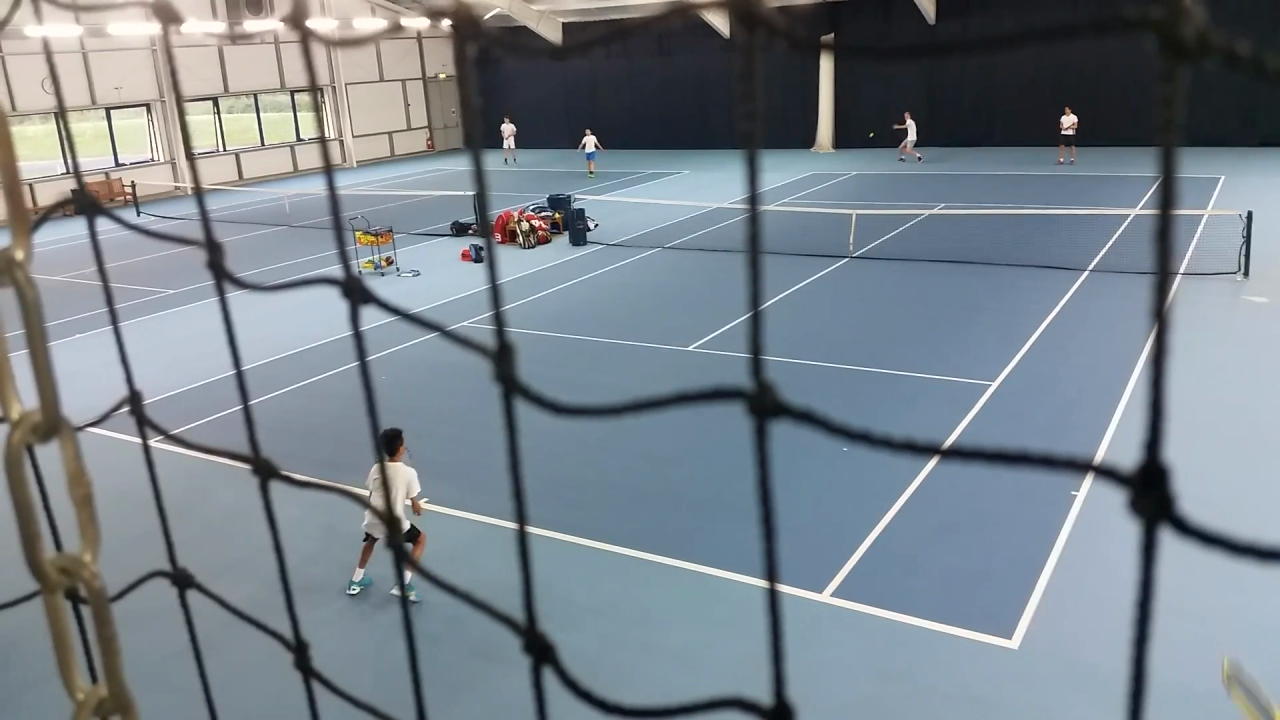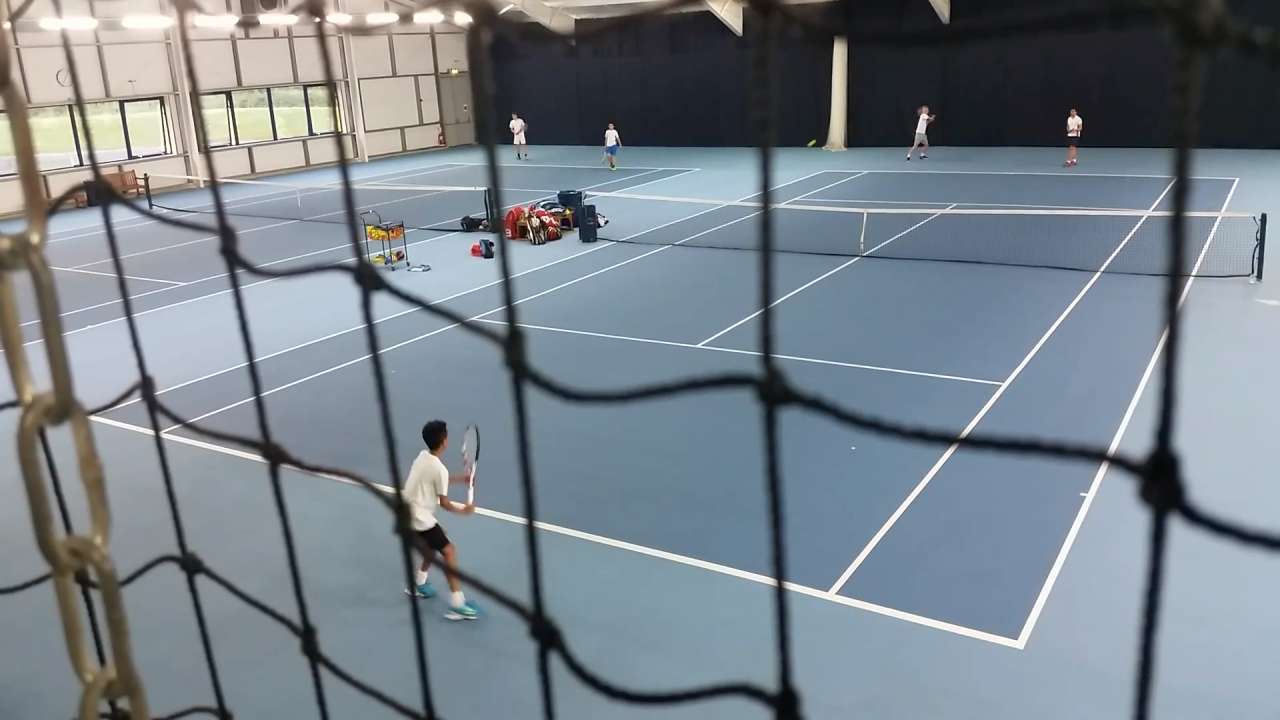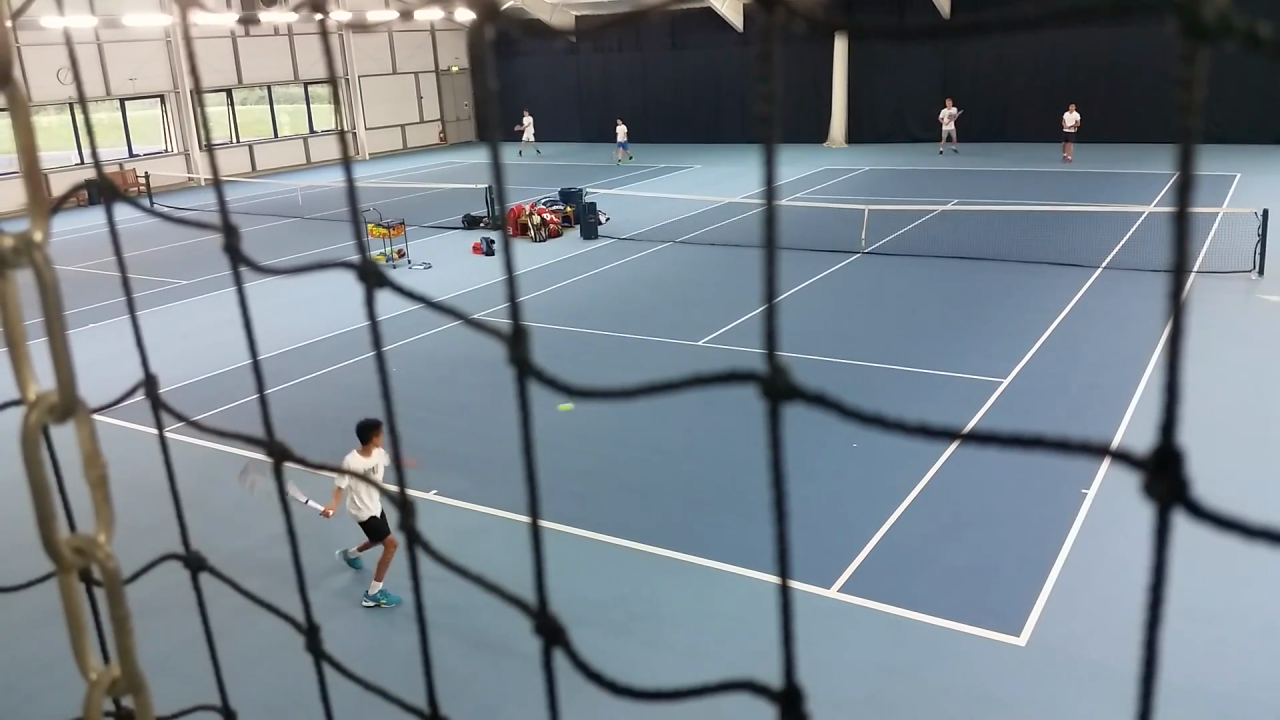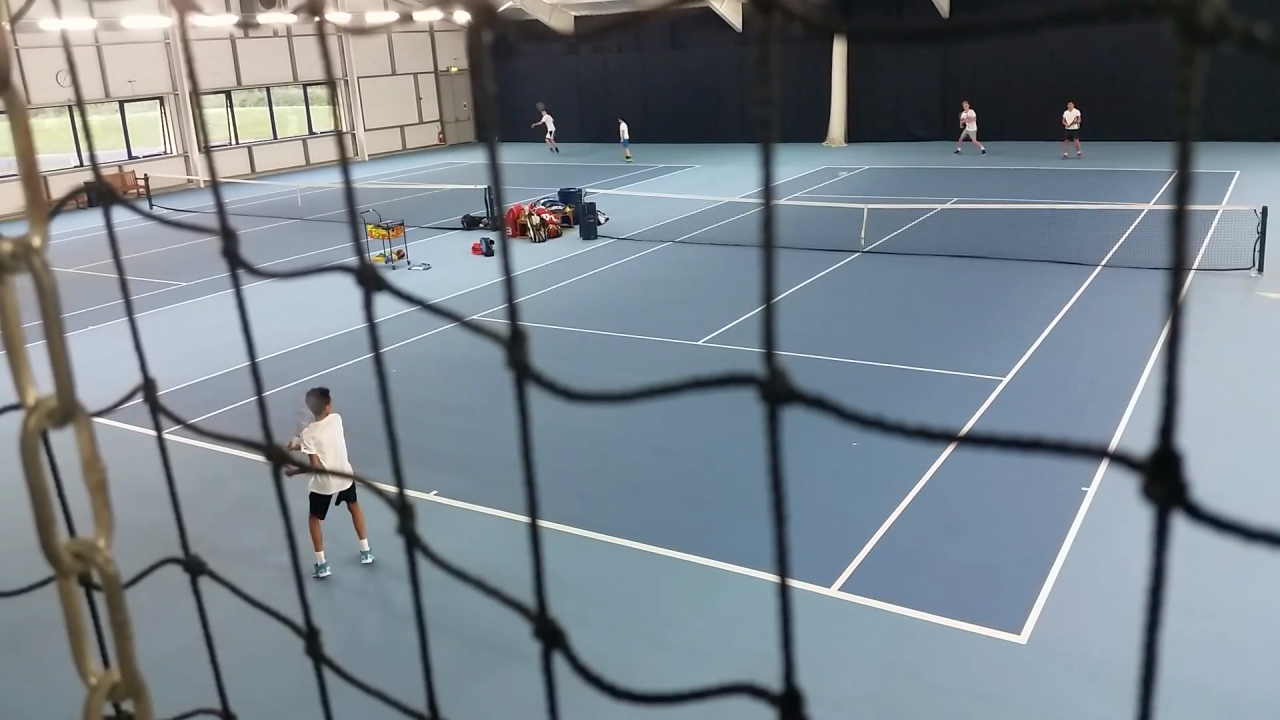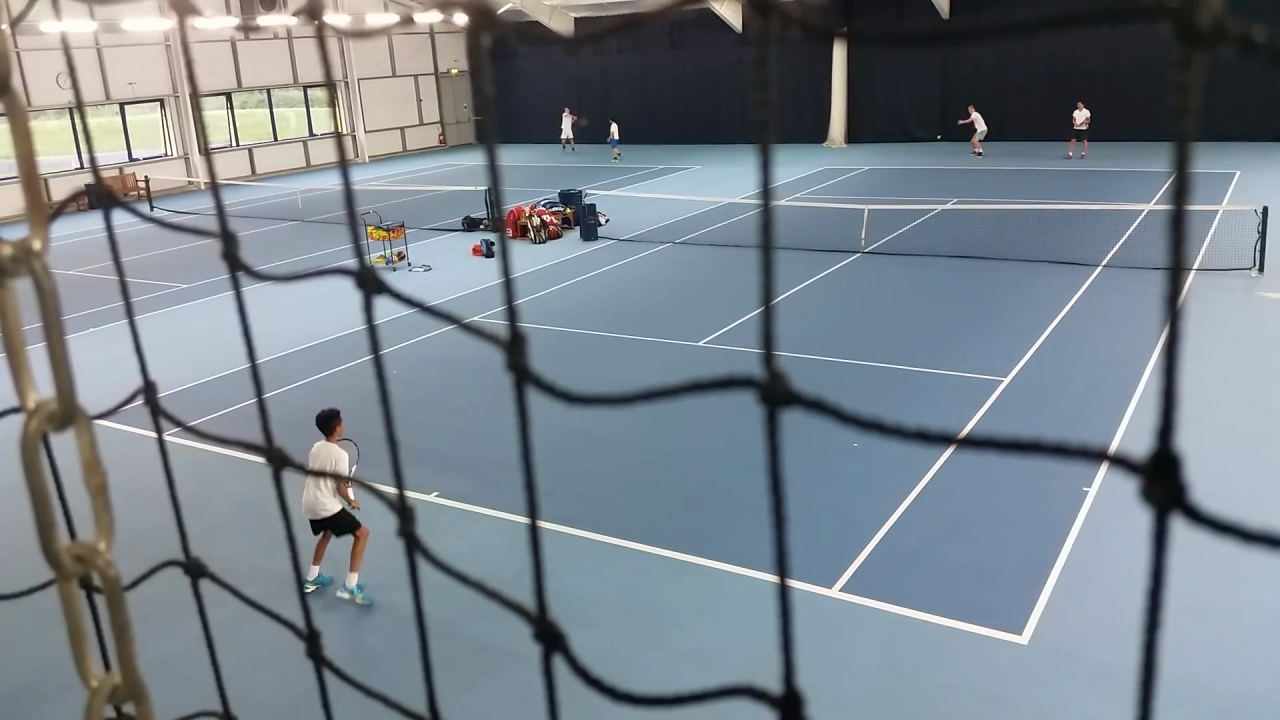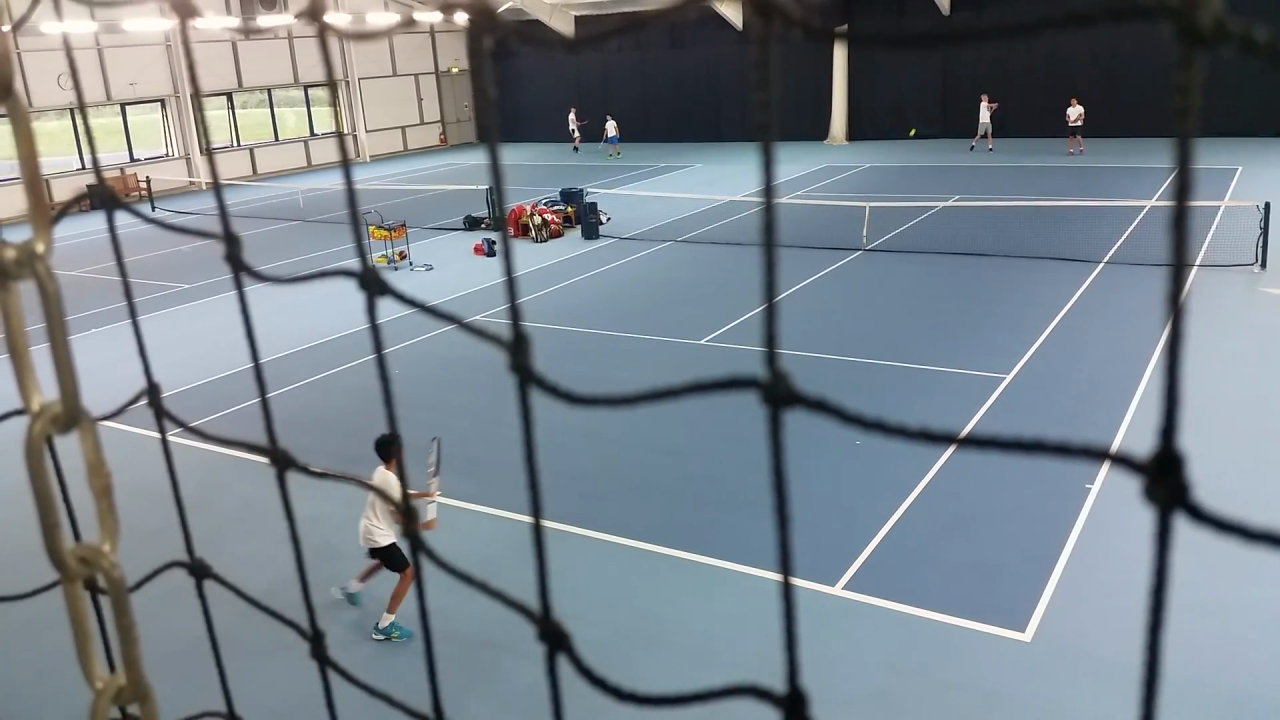
dt=0.7s
person 1, frame 1
left shoulder: (376, 469)
right shoulder: (408, 473)
left elbow: (372, 496)
right elbow: (415, 505)
right wrist: (418, 511)
left hip: (374, 519)
right hip: (395, 522)
left knee: (370, 542)
right knee: (419, 539)
left ankle: (356, 581)
right ankle: (404, 583)
person 1, frame 2
left shoulder: (422, 456)
right shoulder: (439, 470)
right elbow: (444, 503)
left wrist: (459, 477)
right wrist: (463, 510)
right hip: (418, 517)
left knee: (433, 543)
right knee: (449, 552)
left ankle: (418, 585)
right ankle: (457, 605)
person 1, frame 3
left shoulder: (378, 453)
right shoulder: (351, 462)
left elbow: (387, 461)
right elbow: (340, 487)
left wrist: (404, 462)
right wrist: (332, 506)
left hip: (374, 506)
right hip: (365, 511)
left knee: (378, 539)
right knee: (391, 544)
left ankle: (349, 554)
right ankle: (373, 593)
person 1, frame 4
left shoulder: (308, 433)
right shoulder: (336, 419)
left elbow: (315, 466)
left wrist: (294, 471)
right wrist: (299, 445)
left hip: (323, 483)
right hip: (345, 476)
left knee: (314, 519)
right knee: (354, 506)
left ankle: (321, 564)
right ankle: (365, 551)
person 1, frame 5
left shoulder: (316, 448)
right shoulder: (340, 454)
right elbow: (340, 488)
right wrist: (352, 502)
left hip: (310, 504)
right hip: (328, 506)
left knee: (327, 533)
right knee: (362, 534)
left ankle: (312, 578)
right ankle: (350, 587)
person 1, frame 6
left shoulder: (380, 472)
right shoulder: (391, 482)
right elbow: (400, 519)
left wrist: (421, 494)
left hip: (370, 529)
right hip: (380, 534)
left knee: (384, 559)
right knee: (408, 574)
left ankle: (351, 589)
right ankle: (384, 626)
